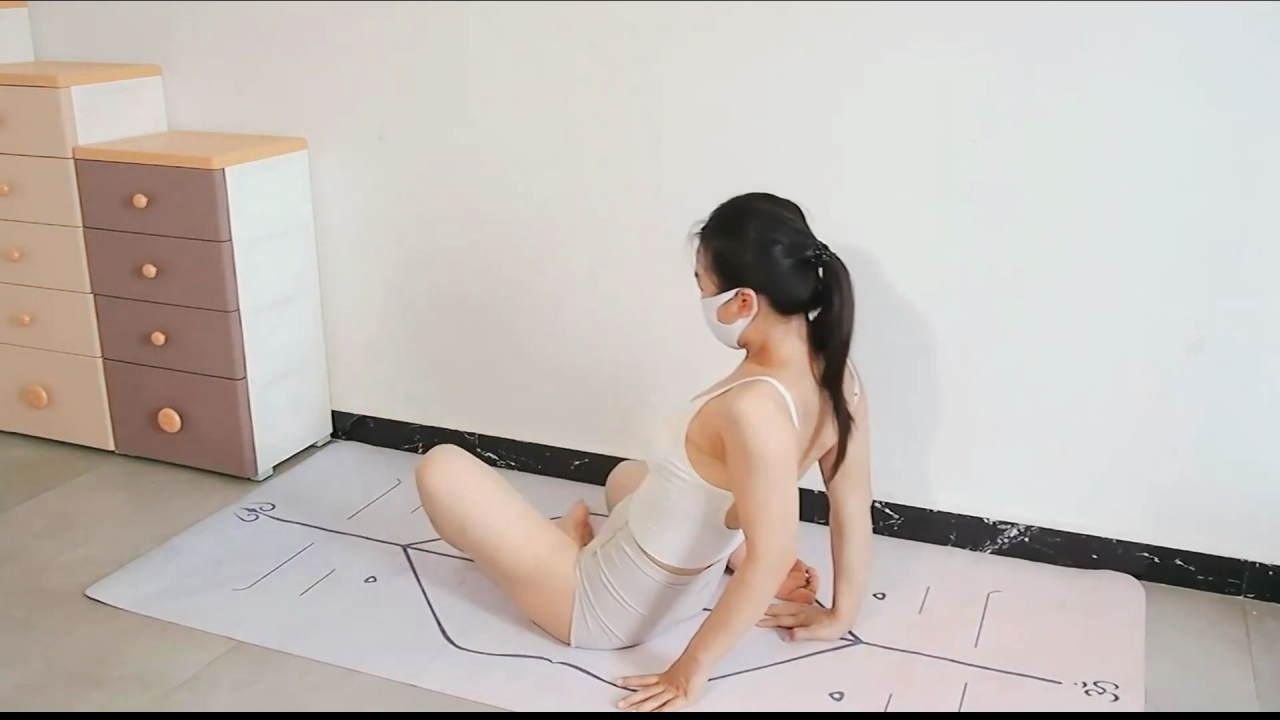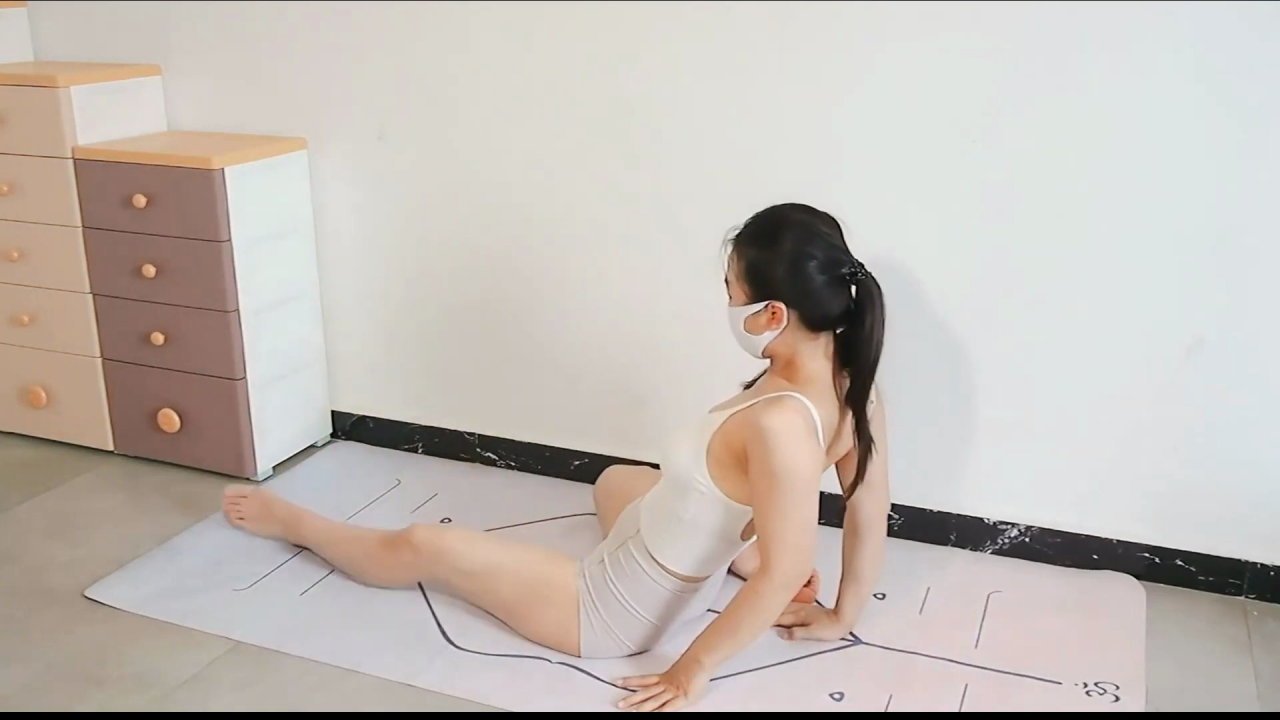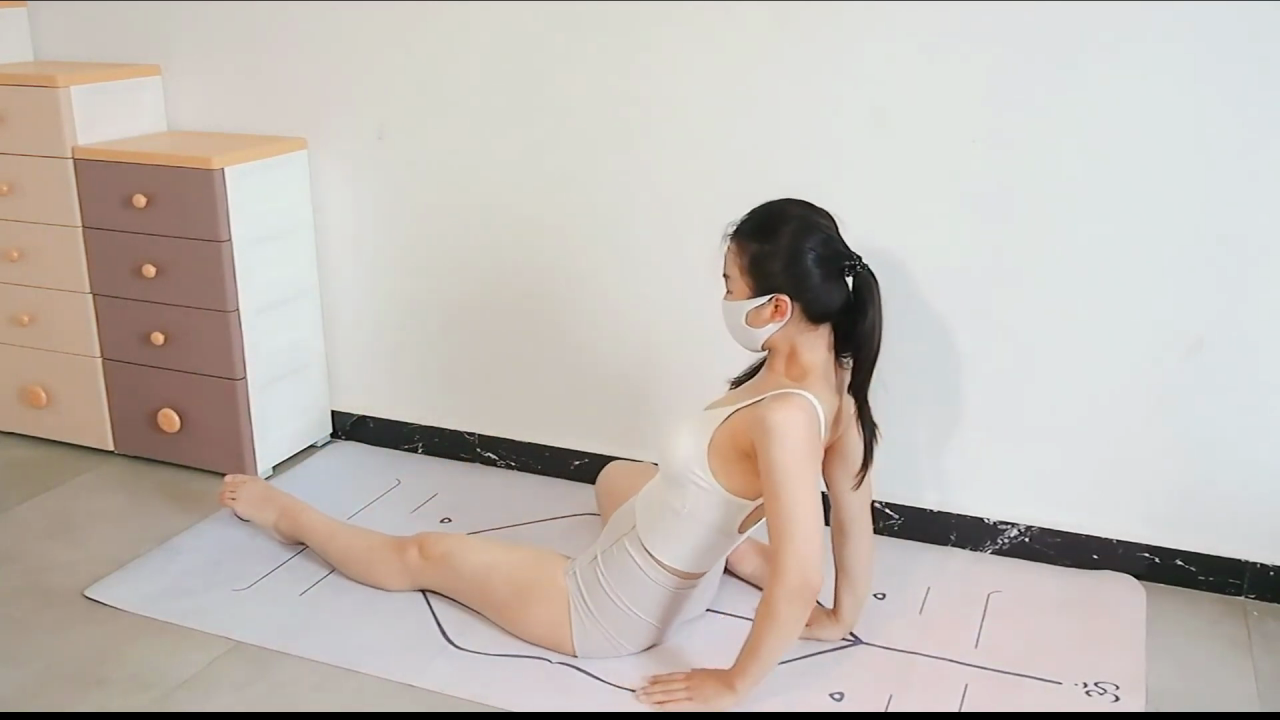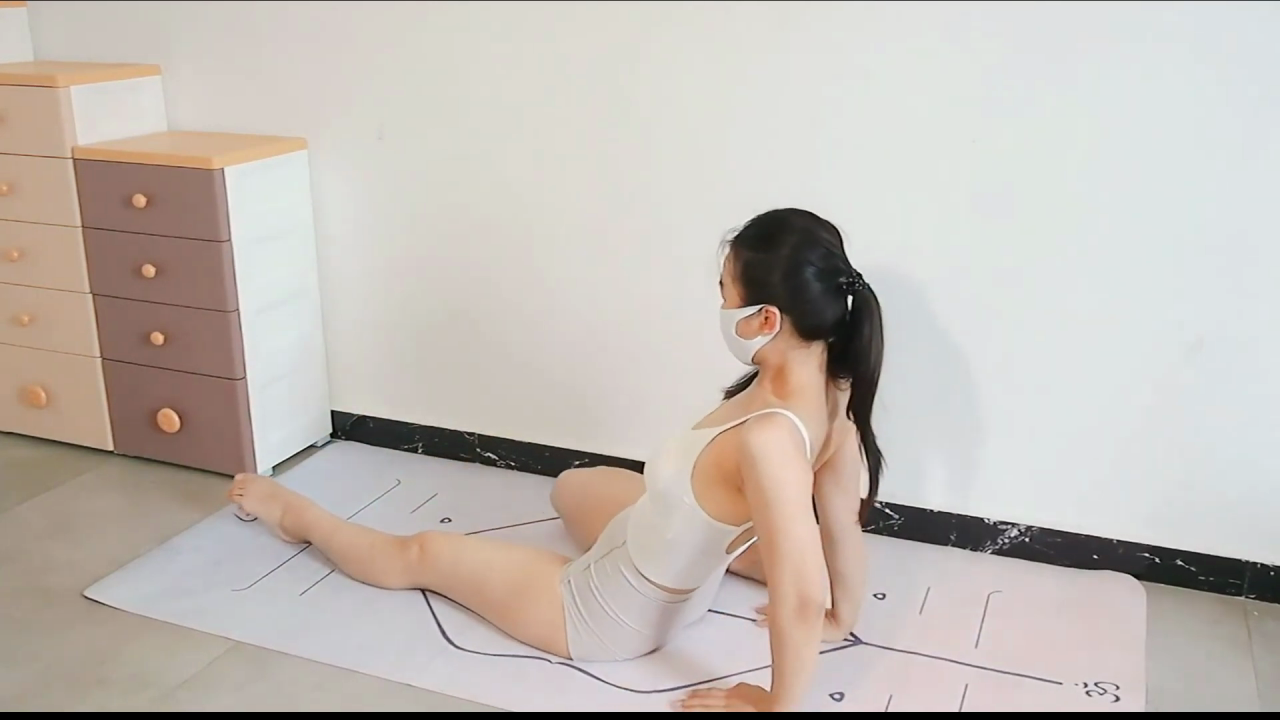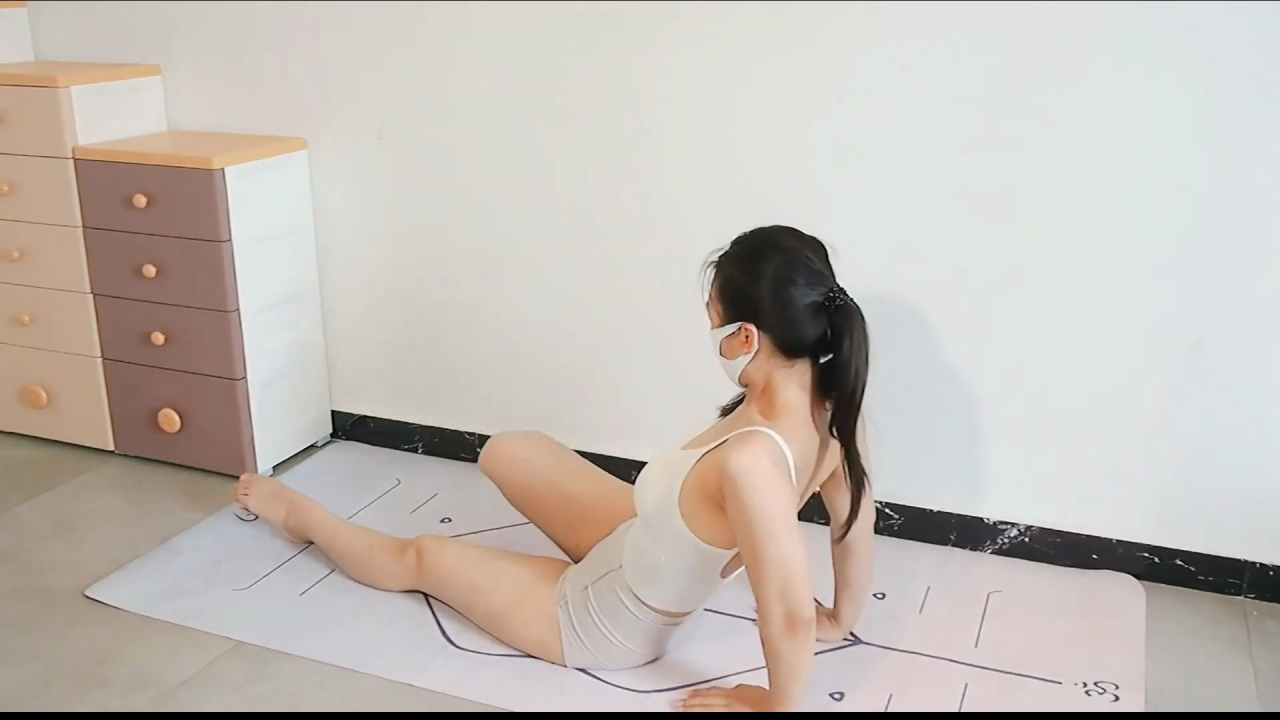
dt=0.7s
person 1, frame 1
left shoulder: (753, 408)
right shoulder: (833, 374)
left elbow: (771, 559)
right elbow: (853, 504)
left wrist: (691, 669)
right wrist: (840, 614)
left hip: (608, 609)
right hip: (690, 586)
left knee: (441, 468)
right knee: (628, 478)
person 1, frame 2
left shoulder: (780, 424)
right shoulder: (849, 383)
left elbow: (785, 576)
right elbow: (870, 507)
left wrist: (693, 669)
right wrist: (841, 615)
left hip: (618, 613)
right hip: (688, 578)
left knee: (425, 547)
right knee: (617, 480)
left ankle: (291, 521)
person 1, frame 3
left shoulder: (784, 418)
right shoulder: (836, 376)
left elbow: (800, 580)
right elbow: (853, 506)
left wrist: (735, 683)
right wrist: (842, 615)
left hip: (615, 611)
right hip: (682, 579)
left knee: (427, 556)
right knee: (618, 477)
left ankle: (291, 517)
right ankle: (751, 560)
person 1, frame 4
left shoulder: (768, 438)
right shoulder: (830, 388)
left elbow: (803, 600)
right elbow: (842, 510)
left wrist: (775, 705)
right wrist: (842, 618)
left hip: (613, 614)
right hip: (681, 575)
left knee: (425, 554)
right knee: (572, 487)
left ankle: (296, 515)
right ankle: (760, 554)
person 1, frame 5
left shoulder: (750, 461)
right shoulder: (830, 404)
left elbow: (789, 614)
right elbow: (855, 520)
left wrist: (778, 705)
right wrist: (841, 618)
left hip: (605, 627)
right hip: (641, 543)
left knee: (422, 557)
right knee: (504, 452)
left ankle: (301, 515)
